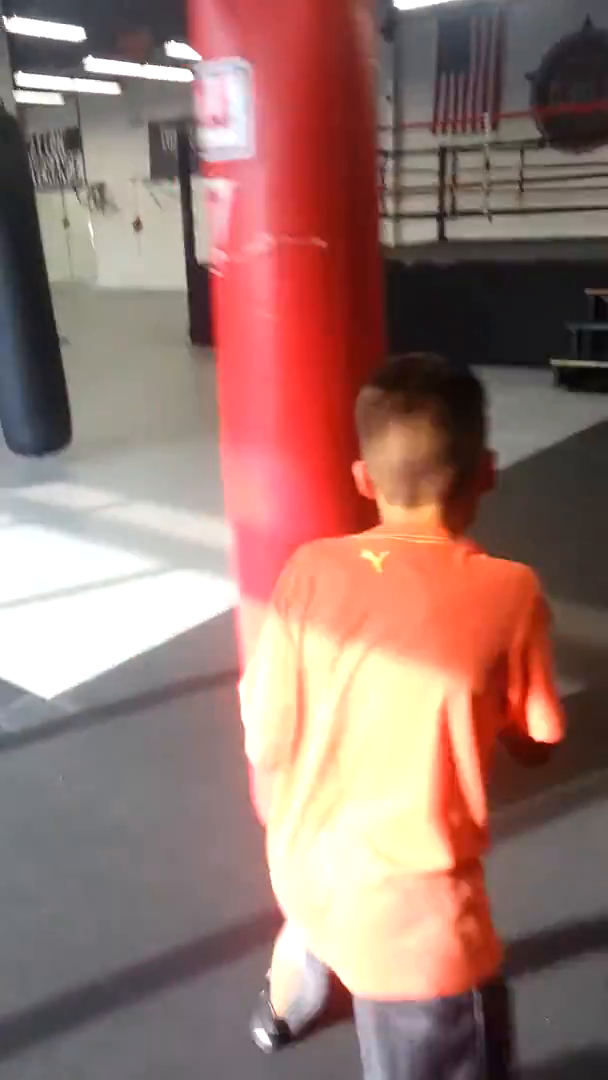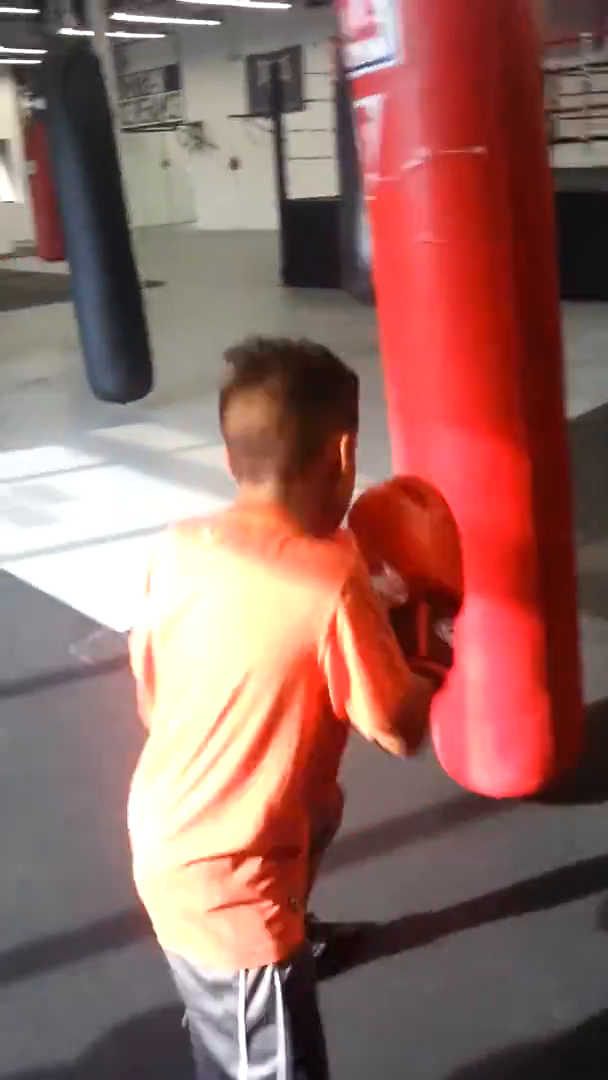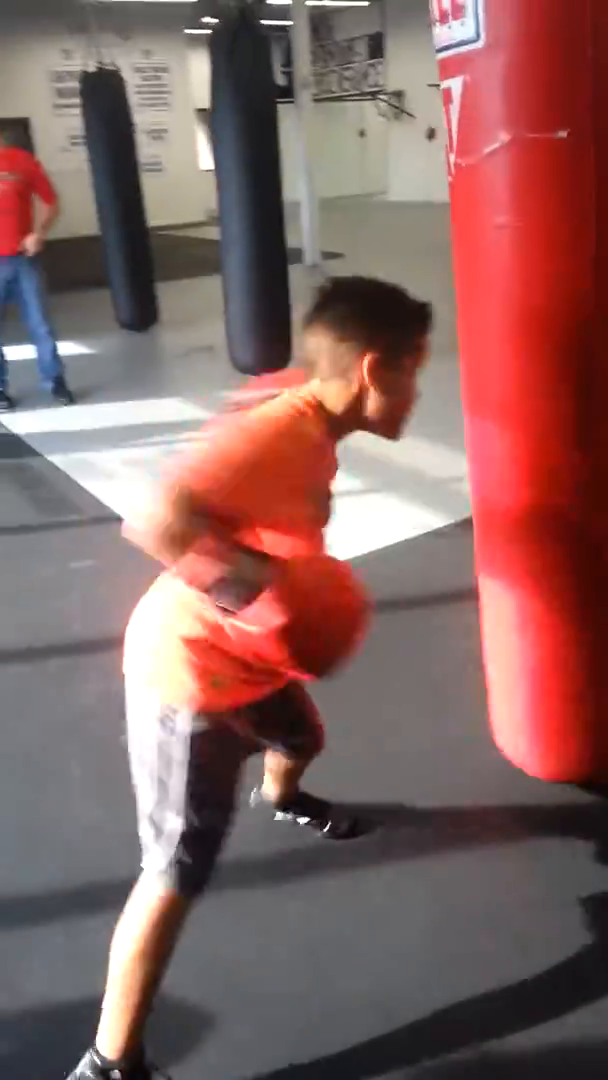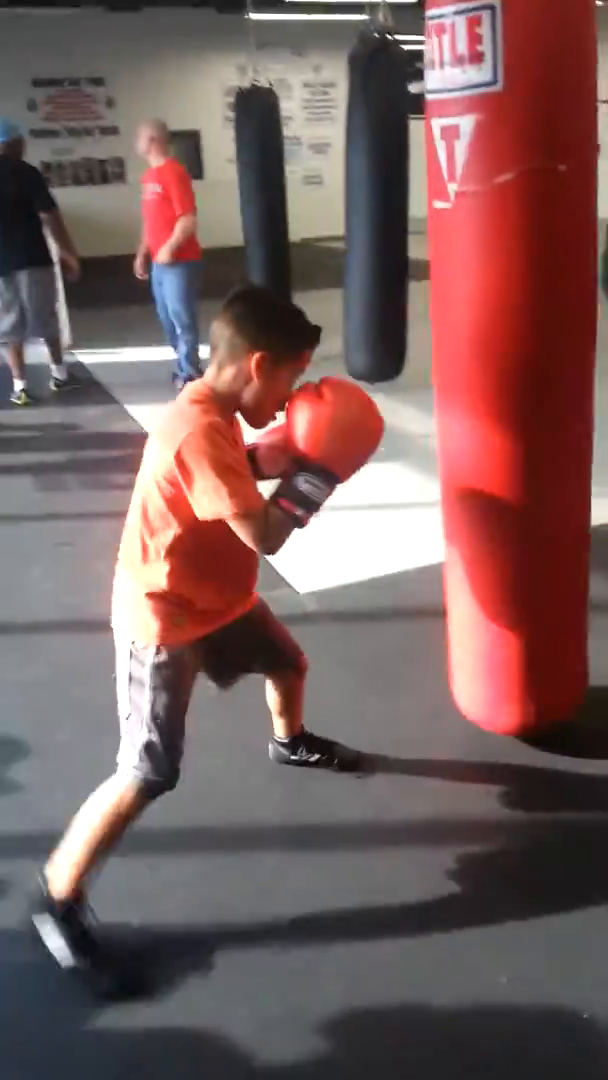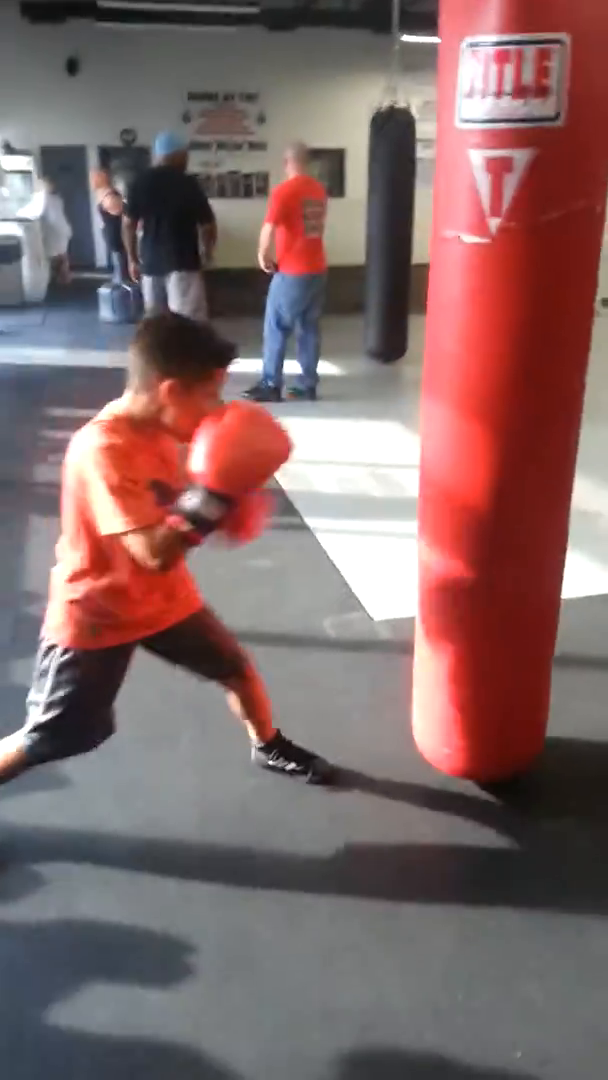
dt=0.7s
person 1, frame 1
left shoulder: (310, 573)
right shoulder: (509, 593)
left elbow: (263, 746)
right elbow: (536, 746)
left hip: (307, 864)
right hip: (420, 916)
left knee: (314, 923)
left ankle: (280, 1010)
person 1, frame 2
left shoulder: (181, 546)
right shoulder: (334, 584)
left elbow: (151, 703)
right elbow: (402, 732)
left hip: (167, 824)
right hip: (220, 891)
left knee: (322, 810)
left ankle: (295, 939)
person 1, frame 3
left shoulder: (304, 423)
right shoulder: (272, 436)
right elbow: (161, 523)
right wrist: (252, 584)
left hip: (249, 654)
right hip: (185, 667)
left knee: (302, 734)
right knee: (179, 869)
left ankle: (280, 801)
person 1, frame 4
left shoulder: (208, 411)
right shoulder: (196, 433)
left elbow: (243, 488)
right elbow: (266, 535)
left wrist: (294, 453)
right wrist: (316, 463)
left hip: (222, 598)
right hip: (162, 619)
left knee: (289, 663)
right knee: (148, 773)
left ankle: (288, 741)
right ankle: (58, 903)
person 1, frame 5
left shoulder: (165, 430)
right shoulder: (103, 450)
right elbow: (154, 554)
right wrist: (207, 493)
left hip: (163, 599)
right hip: (92, 618)
left knee: (237, 669)
right knee: (46, 740)
left ankle: (269, 747)
